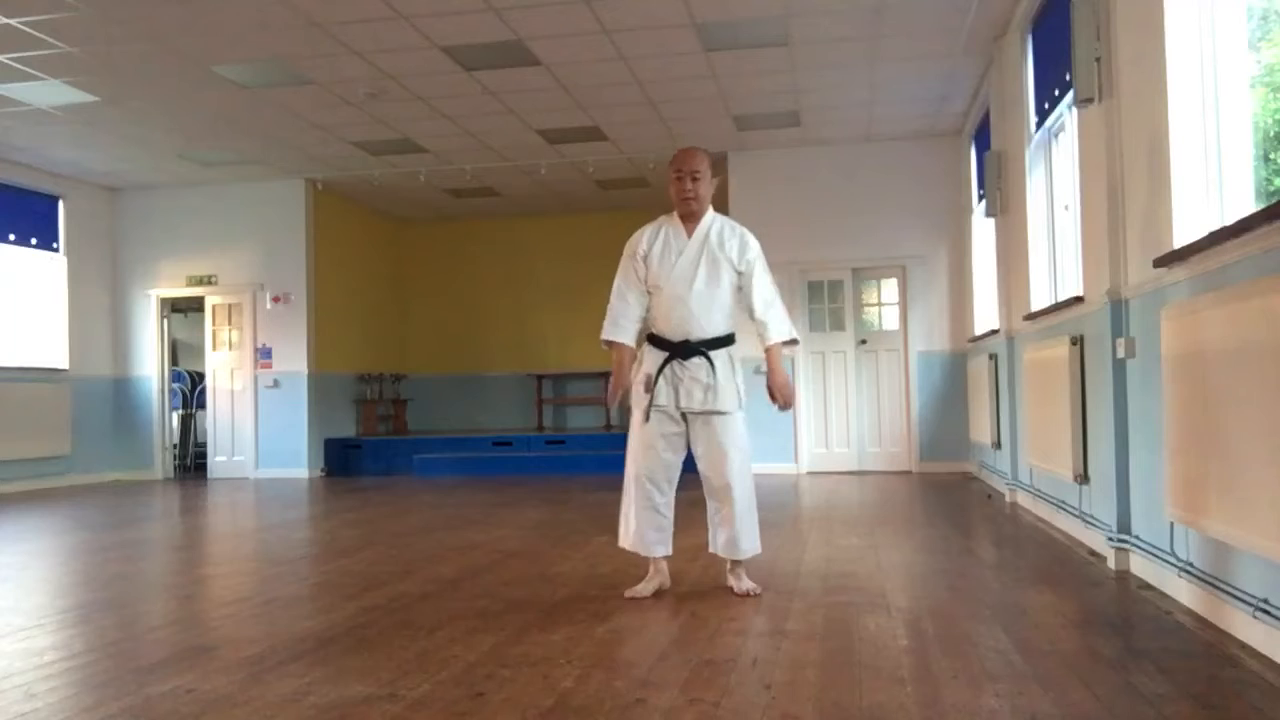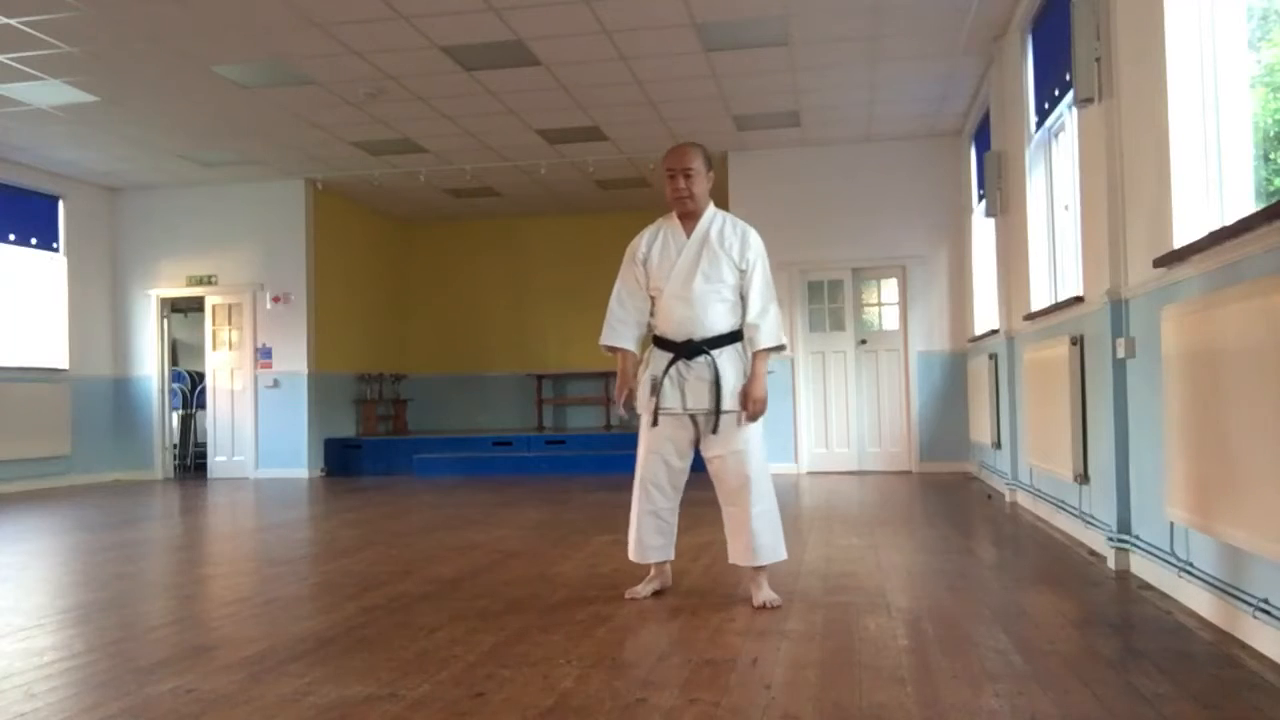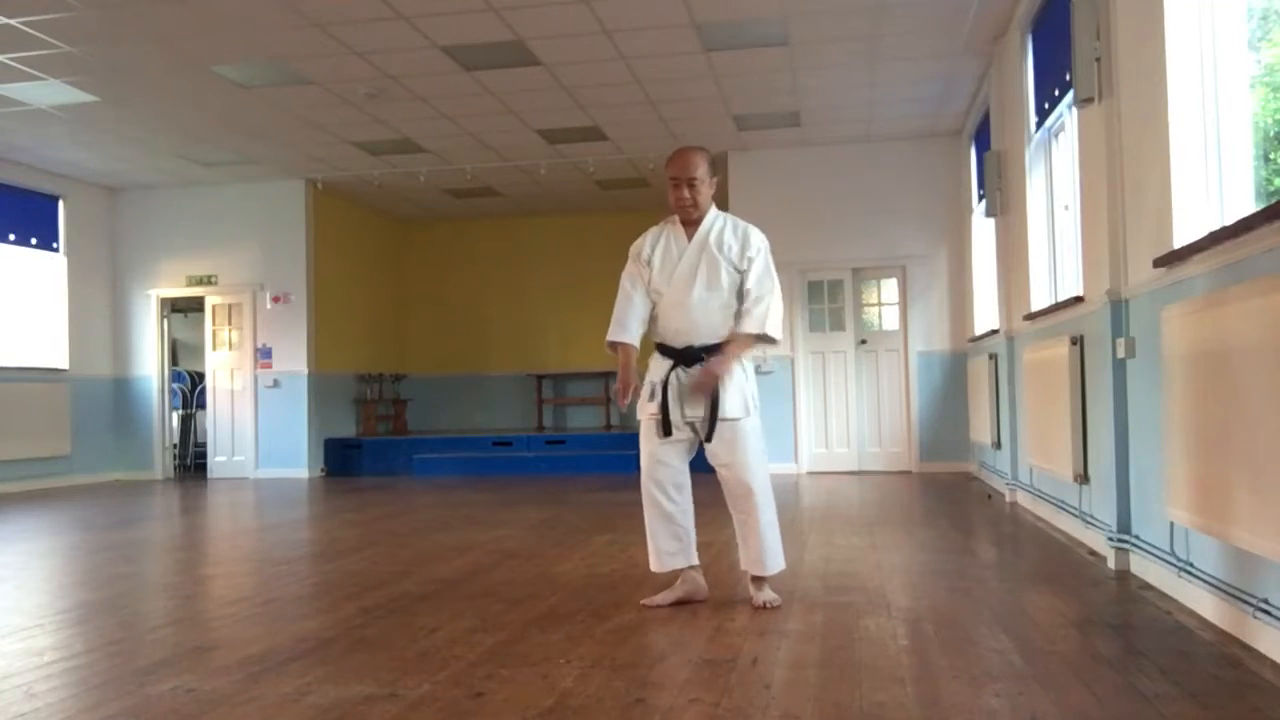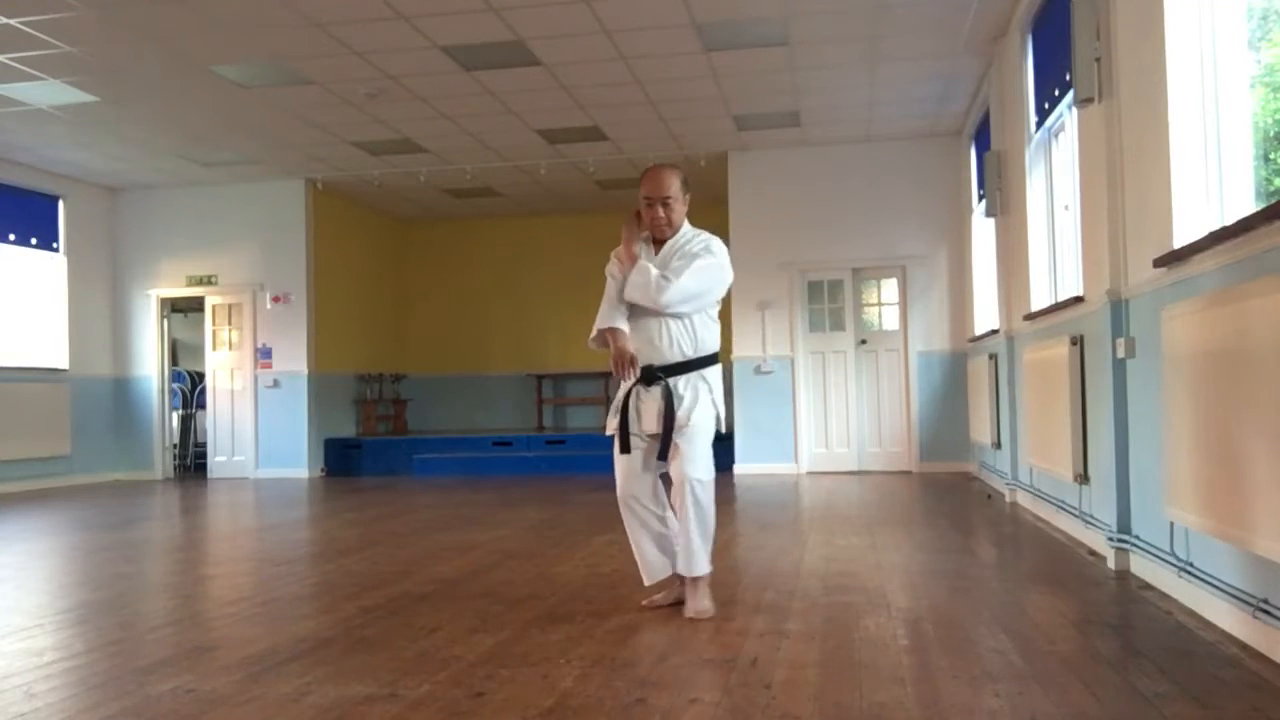
dt=0.7s
person 1, frame 1
left shoulder: (737, 240)
right shoulder: (646, 240)
left elbow: (764, 303)
right elbow: (626, 305)
left wrist: (775, 365)
right wrist: (620, 365)
left hip: (713, 367)
right hip: (657, 366)
left knee: (727, 471)
right knee: (649, 468)
left ankle: (735, 566)
right ankle: (657, 568)
person 1, frame 2
left shoulder: (740, 236)
right shoulder: (647, 242)
left elbow: (760, 310)
right elbow: (629, 310)
left wrist: (758, 375)
right wrist: (626, 370)
left hip: (724, 367)
right hip: (665, 370)
left knee: (743, 473)
right knee: (655, 475)
left ankle: (758, 576)
right ankle: (659, 569)
person 1, frame 3
left shoulder: (744, 238)
right shoulder: (650, 244)
left elbow: (762, 304)
right elbow: (632, 307)
left wrist: (725, 360)
right wrist: (627, 365)
left hip: (726, 372)
right hip: (667, 373)
left knee: (745, 477)
right knee: (660, 476)
left ankle: (759, 579)
right ankle: (689, 576)
person 1, frame 4
left shoulder: (708, 252)
right shoulder: (628, 258)
left elbow: (661, 295)
right elbow: (613, 306)
left wrist: (629, 250)
right wrist: (616, 342)
left hip: (691, 385)
right hip: (639, 386)
left knee: (690, 477)
right knee: (634, 488)
left ankle: (697, 579)
right ankle: (683, 577)
